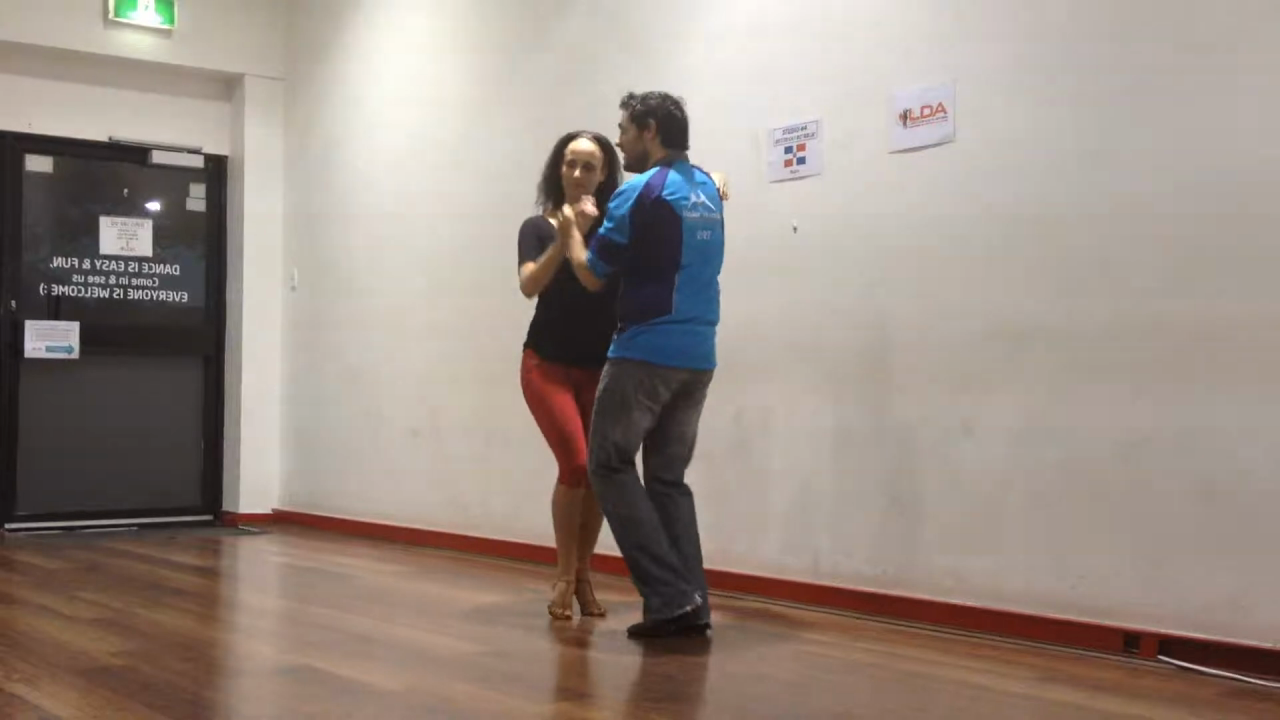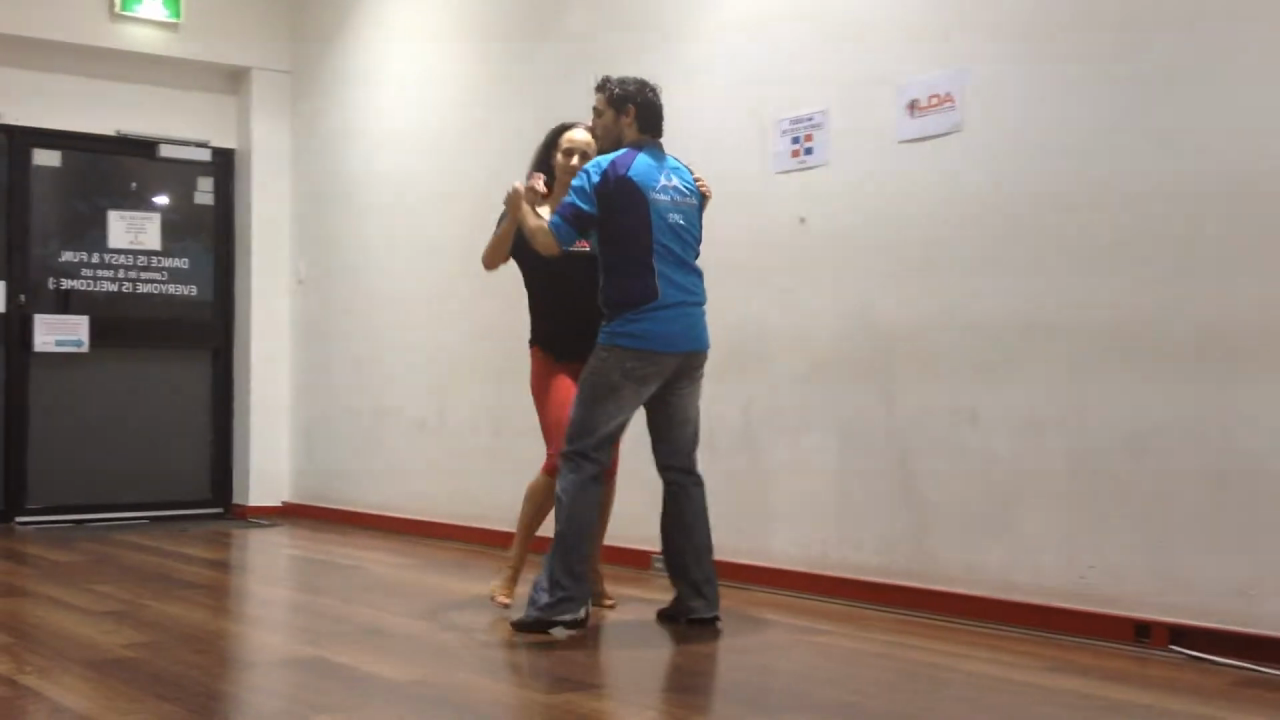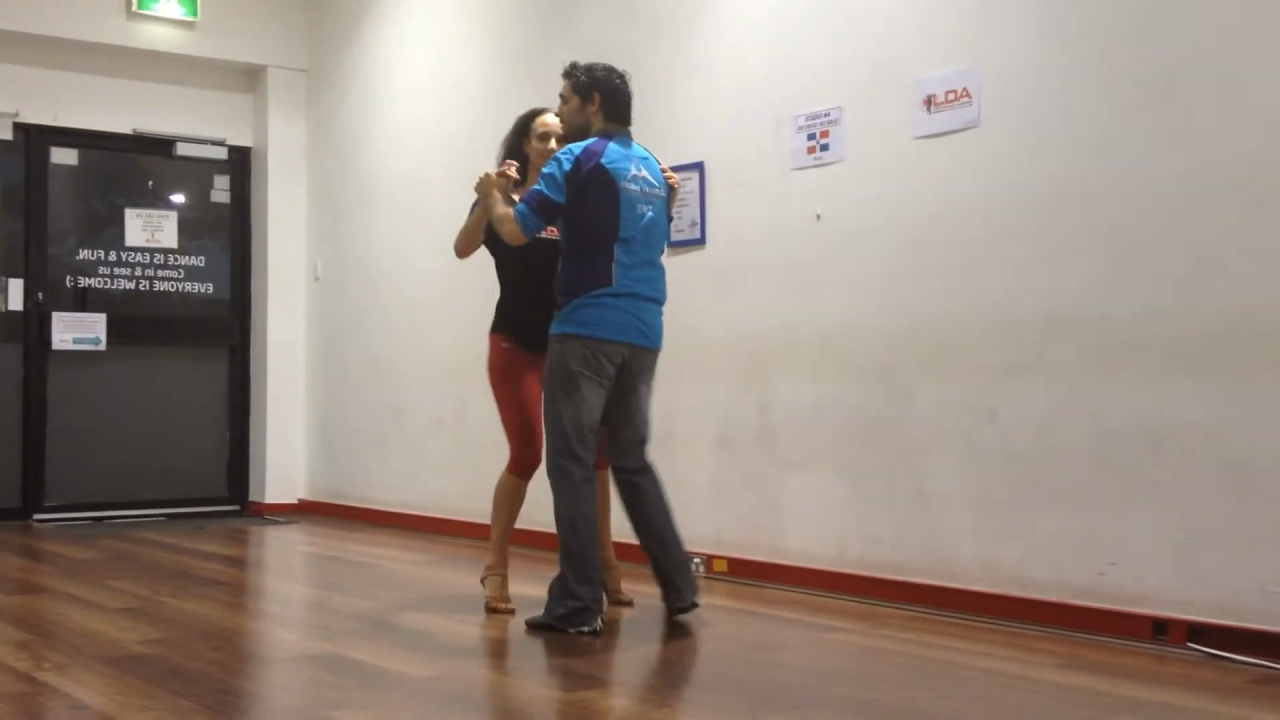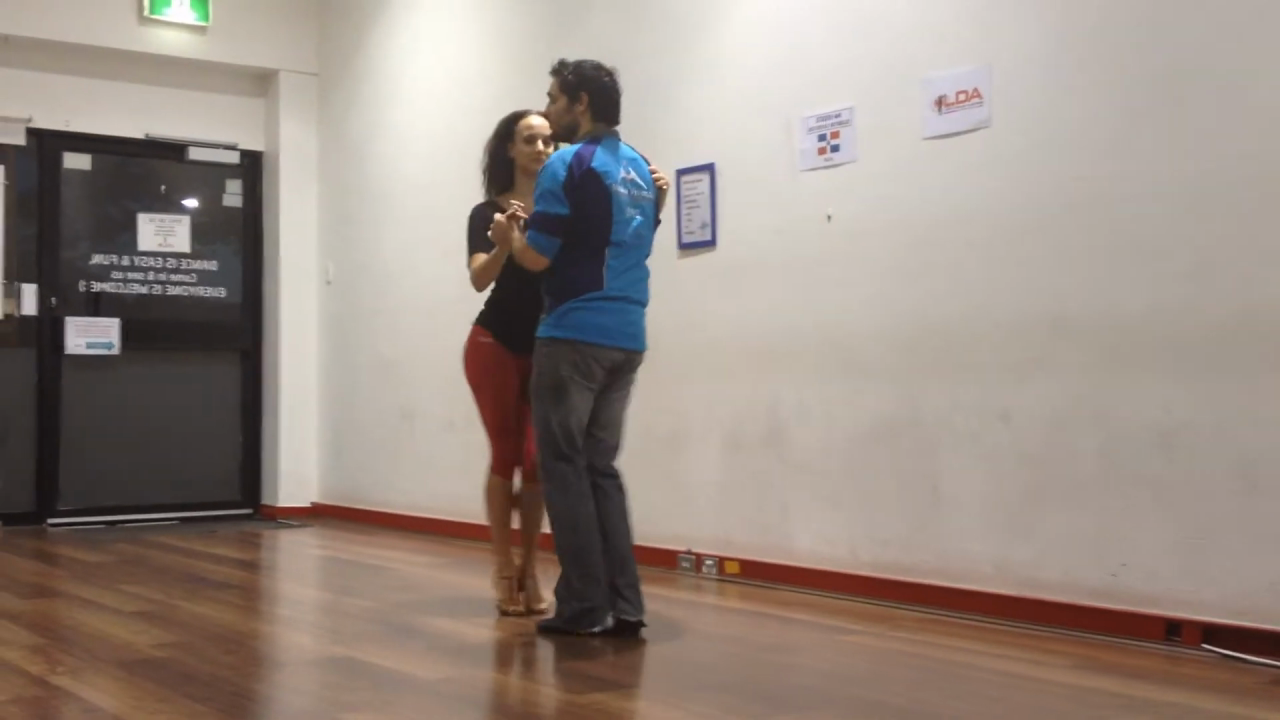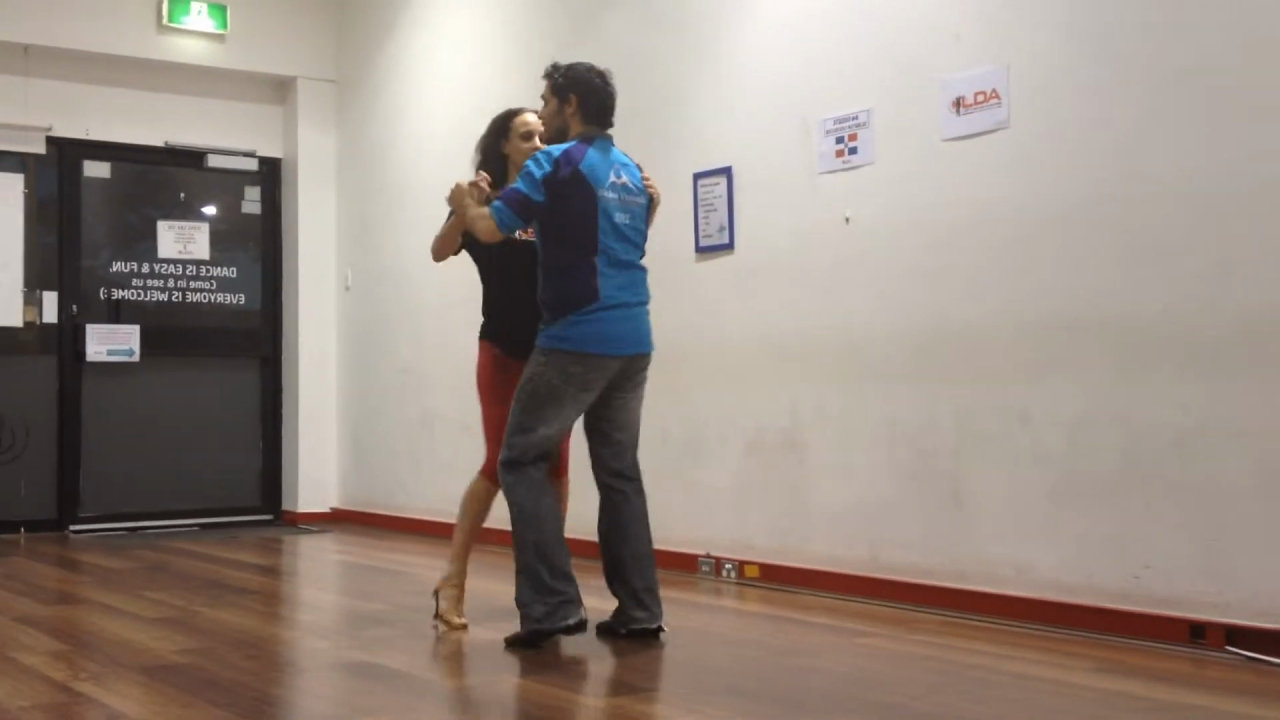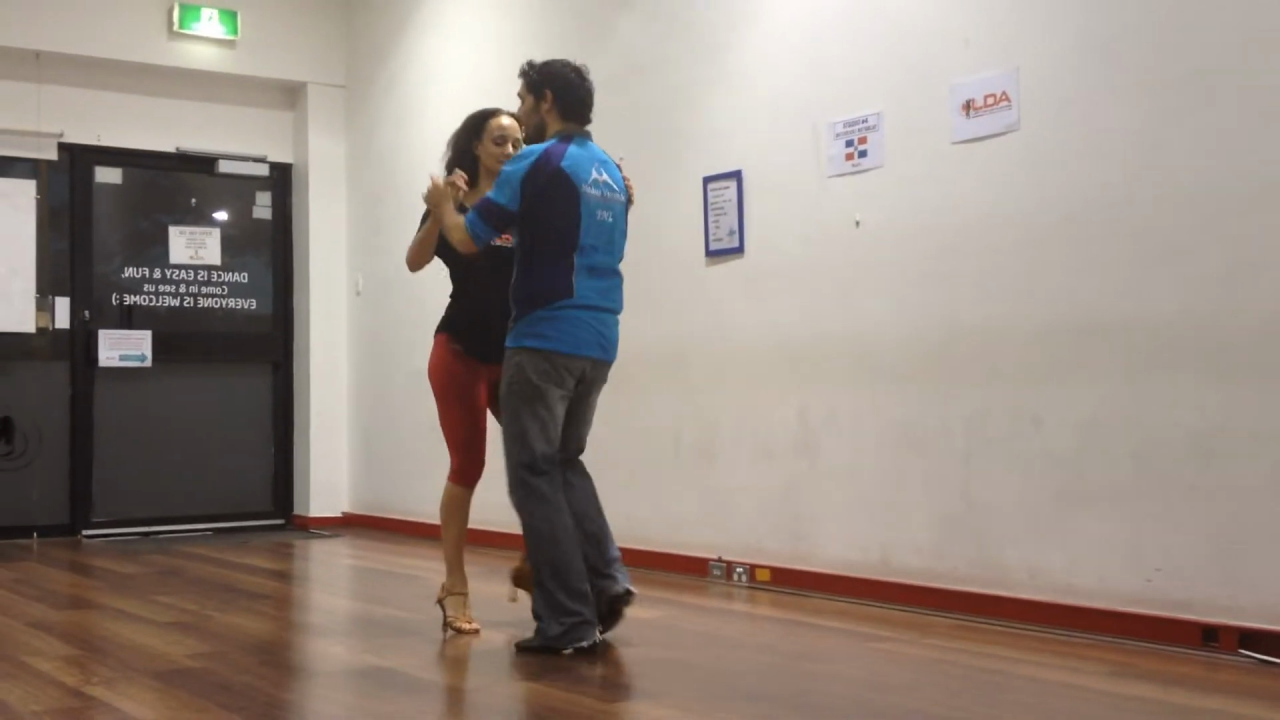
dt=0.4s
person 1, frame 1
left shoulder: (639, 192)
right shoulder: (707, 189)
left elbow: (594, 276)
left wrist: (573, 234)
right wrist: (601, 223)
left hip: (645, 351)
right hip: (698, 354)
left knee: (612, 471)
right knee: (667, 479)
left ankle: (671, 597)
right ankle: (688, 605)
person 1, frame 2
left shoulder: (607, 171)
right shoulder: (684, 177)
left elbow: (550, 241)
left wrist: (522, 207)
left hip: (633, 340)
right hip: (688, 339)
left knee: (582, 461)
right knee: (679, 467)
left ankle: (563, 597)
right ankle: (698, 597)
person 1, frame 3
left shoulder: (578, 159)
right shoulder: (650, 165)
left elbow: (517, 232)
left wrist: (492, 196)
left hip: (586, 329)
right hip: (643, 332)
left knee: (572, 465)
right knee: (629, 459)
left ankle: (577, 605)
right ankle: (676, 580)
person 1, frame 4
left shoulder: (568, 165)
right shoulder: (642, 168)
left elbow: (536, 257)
left wrist: (510, 234)
left hip: (575, 332)
right hip: (627, 335)
left knee: (561, 464)
right knee: (600, 467)
left ankle: (585, 604)
right ankle: (622, 604)
person 1, frame 5
left shoulder: (554, 162)
right shoulder: (631, 170)
left elbow: (493, 229)
left wrist: (466, 205)
left hip: (573, 341)
right hip: (631, 341)
left knee: (522, 463)
right knee: (619, 471)
left ankle: (552, 605)
right ankle: (640, 608)
person 1, frame 6
left shoulder: (538, 163)
right shoulder: (609, 169)
left elbow: (468, 238)
left wrist: (444, 206)
left hip: (545, 339)
right hip: (597, 340)
left knee: (536, 476)
right knee: (566, 463)
left ankle: (567, 622)
right ankle: (606, 581)
person 2, frame 1
right shoulder: (537, 228)
right elbow: (530, 286)
right wrist: (564, 240)
left hip: (598, 369)
right hip: (546, 366)
right knee: (576, 463)
left ankle: (583, 574)
right ankle: (564, 575)
person 2, frame 2
right shoulder: (527, 217)
right elbow: (490, 260)
right wrist: (519, 211)
right hip: (555, 356)
left knee: (604, 464)
right knee: (560, 459)
left ankle: (591, 569)
right ankle: (512, 565)
person 2, frame 3
right shoulder: (502, 204)
right elbow: (463, 250)
right hip: (515, 347)
left knee: (594, 450)
right knee: (527, 456)
left ankle: (606, 566)
right ankle: (495, 570)
person 2, frame 4
right shoulder: (489, 212)
right elbow: (480, 280)
right wrist: (507, 241)
right hip: (494, 346)
left knee: (539, 461)
right knee: (506, 456)
left ankle: (528, 569)
right ankle: (503, 572)
person 2, frame 5
right shoulder: (482, 203)
right elbow: (441, 252)
right wrist: (464, 209)
right hip: (503, 352)
left knee: (555, 464)
right knee: (498, 462)
right ankle: (452, 580)
person 2, frame 6
right shoulder: (450, 208)
right elbow: (416, 261)
right wrist: (441, 211)
right hip: (460, 354)
right knee: (467, 467)
right ankle: (454, 586)
